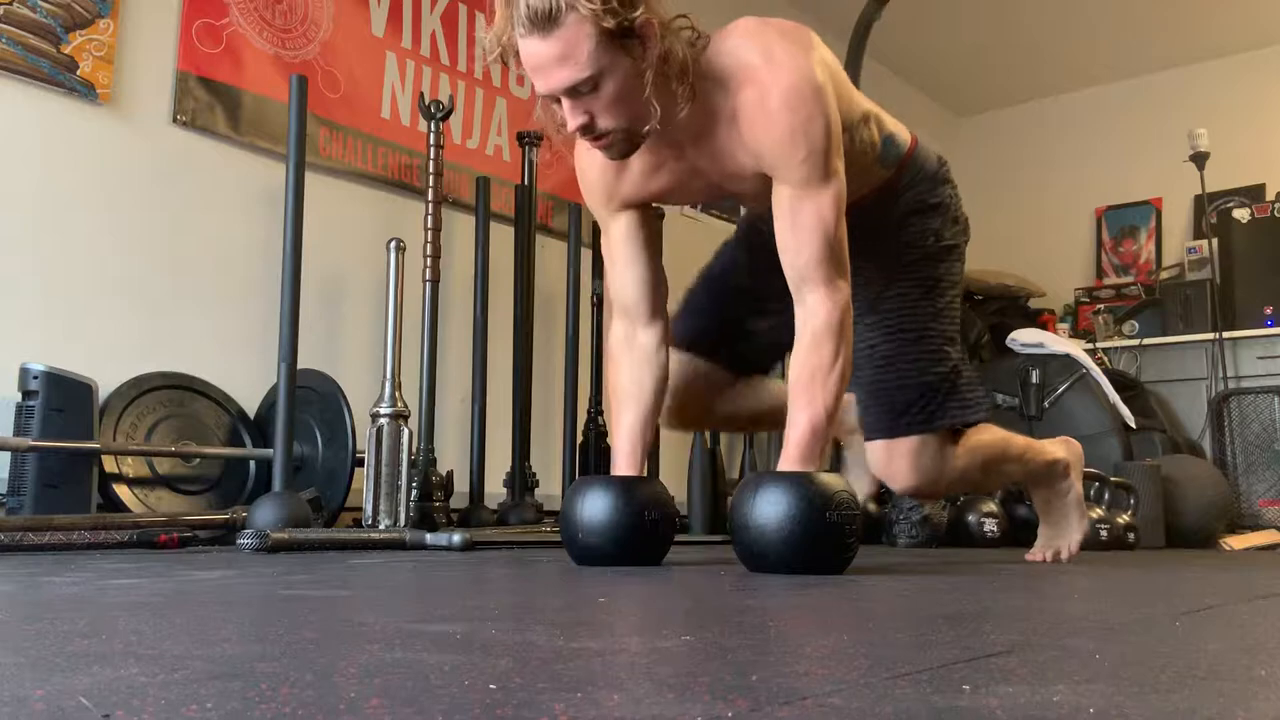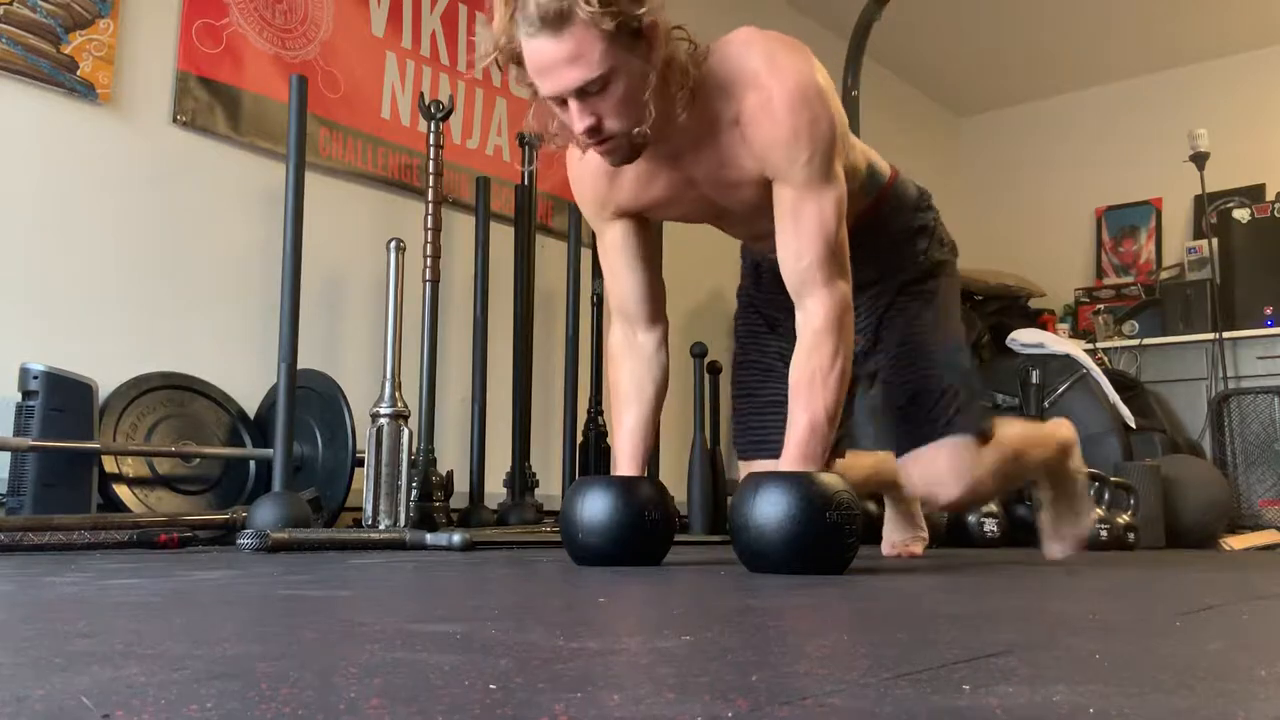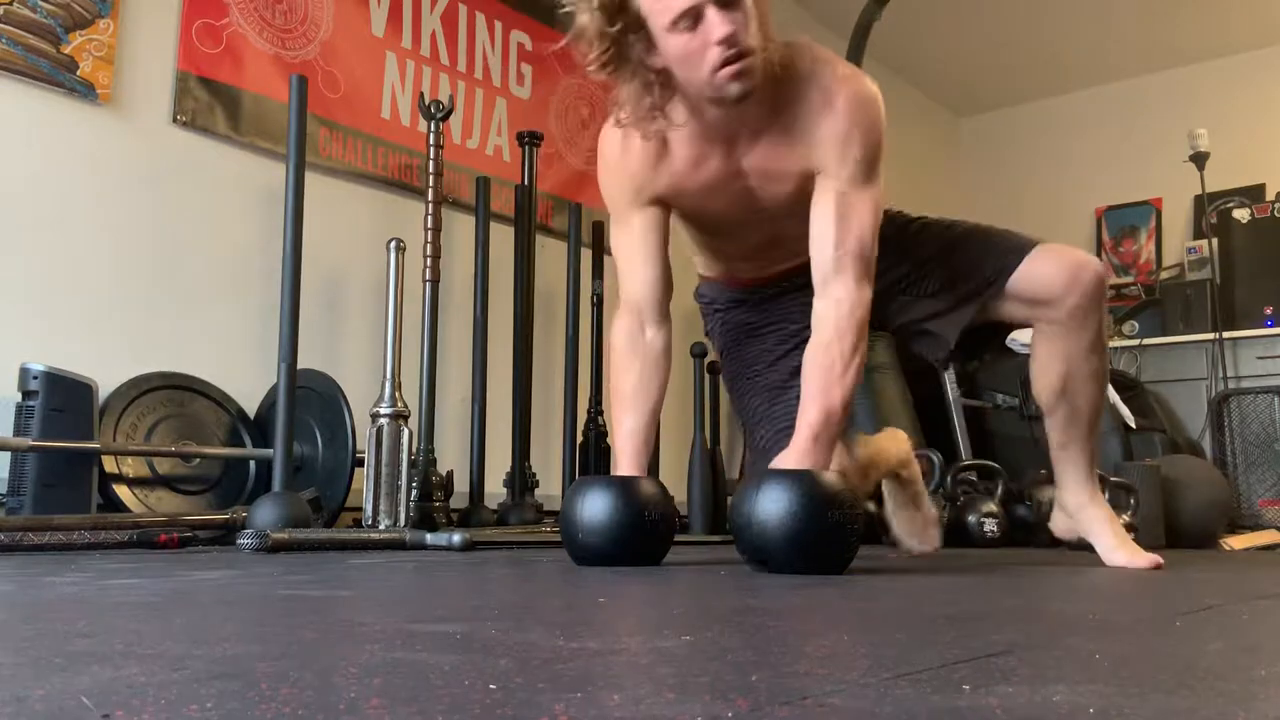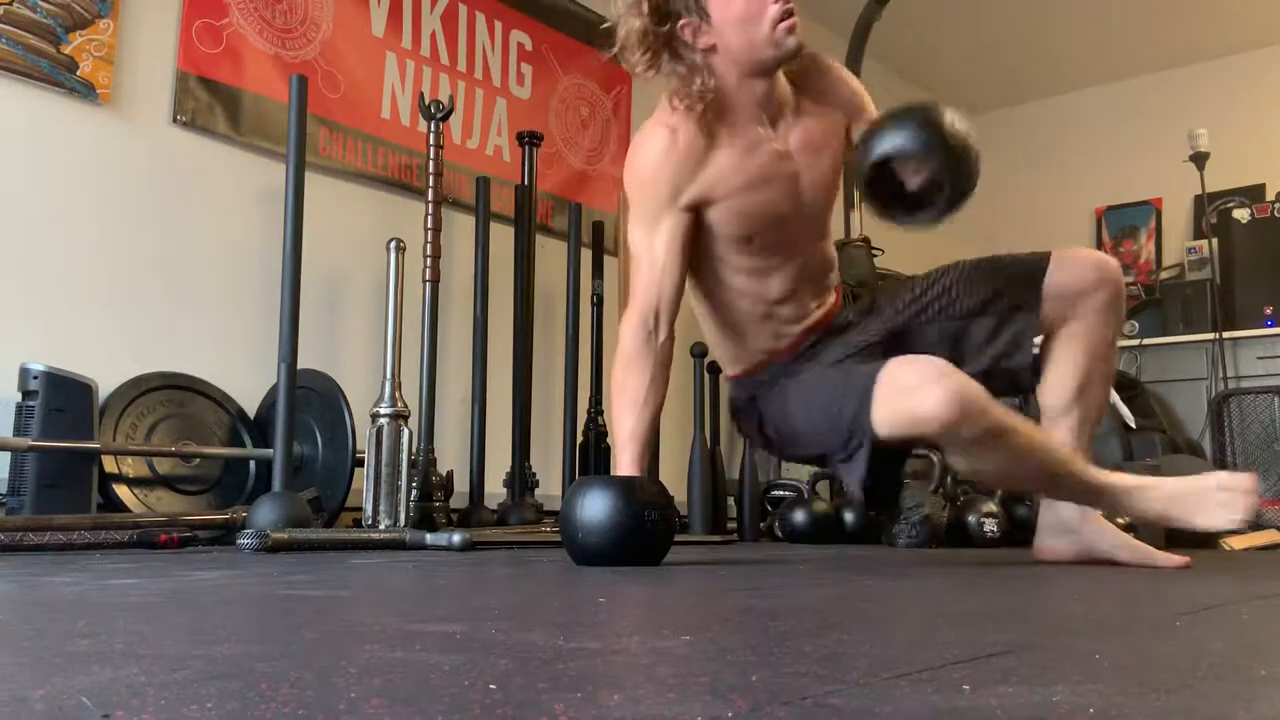
dt=0.4s
person 1, frame 1
left shoulder: (771, 84)
right shoulder: (603, 159)
left elbow: (824, 300)
right elbow: (637, 324)
left wrist: (796, 478)
right wrist: (624, 486)
left hip: (898, 205)
right hip: (782, 218)
left knee: (909, 469)
right knee: (672, 393)
left ankle: (1055, 467)
right ankle: (852, 414)
person 1, frame 2
left shoulder: (774, 88)
right shoulder: (591, 165)
left elbow: (825, 302)
right elbow: (639, 329)
left wrist: (799, 476)
left hip: (885, 232)
right hip: (772, 258)
left knee: (946, 482)
left ankle: (1053, 453)
right ankle: (885, 475)
person 1, frame 3
left shoulder: (834, 96)
right shoulder: (633, 142)
left elbow: (847, 294)
right elbow: (641, 323)
left wrist: (807, 453)
left hip: (862, 251)
right hip: (749, 301)
left knee: (1070, 283)
left ankle: (1078, 498)
person 1, frame 4
left shoulder: (817, 84)
right shoulder: (674, 145)
left elbow: (923, 177)
right elbow: (648, 324)
left hip: (851, 328)
right hip: (781, 389)
left knee: (1091, 278)
right knee: (937, 395)
left ankle: (1066, 518)
right ankle: (1113, 492)
